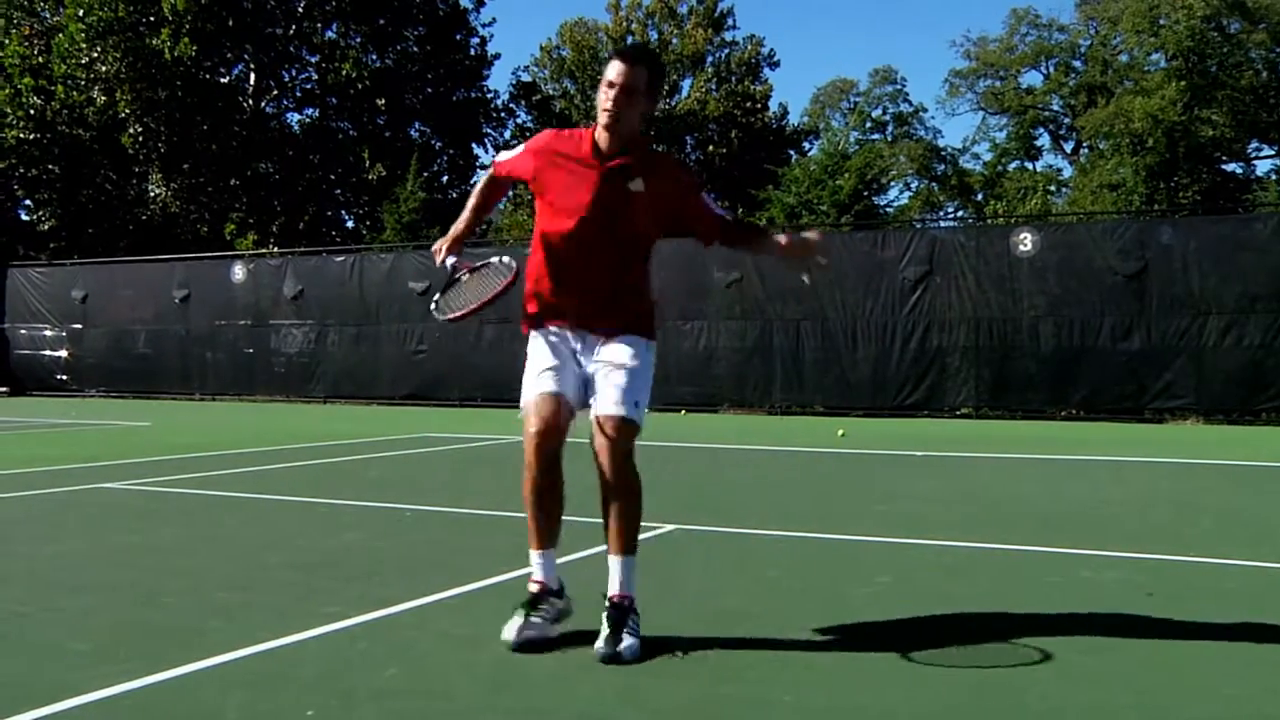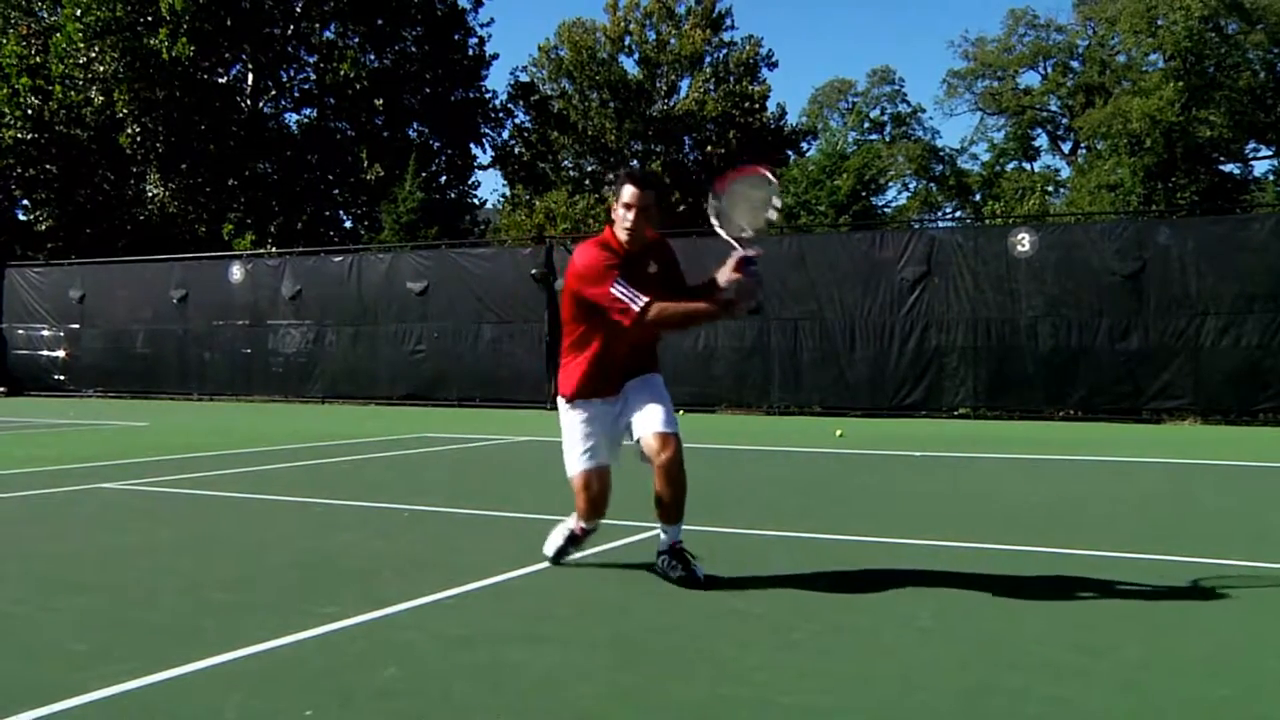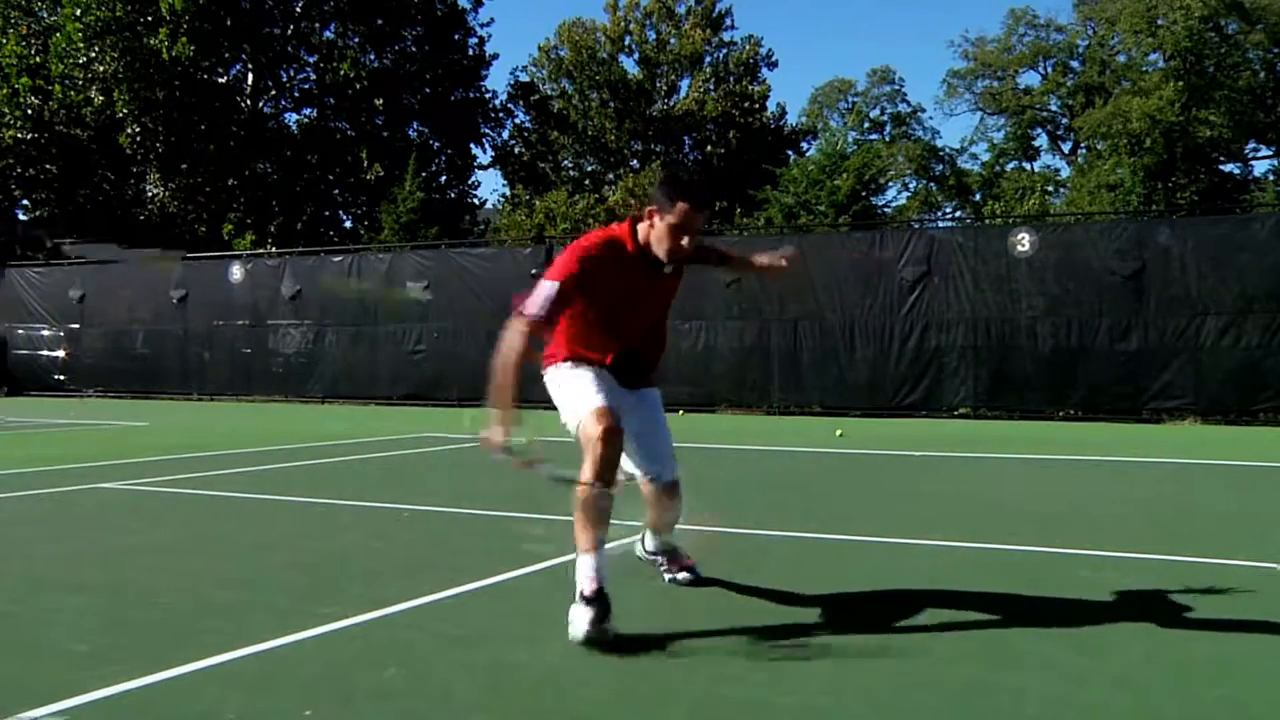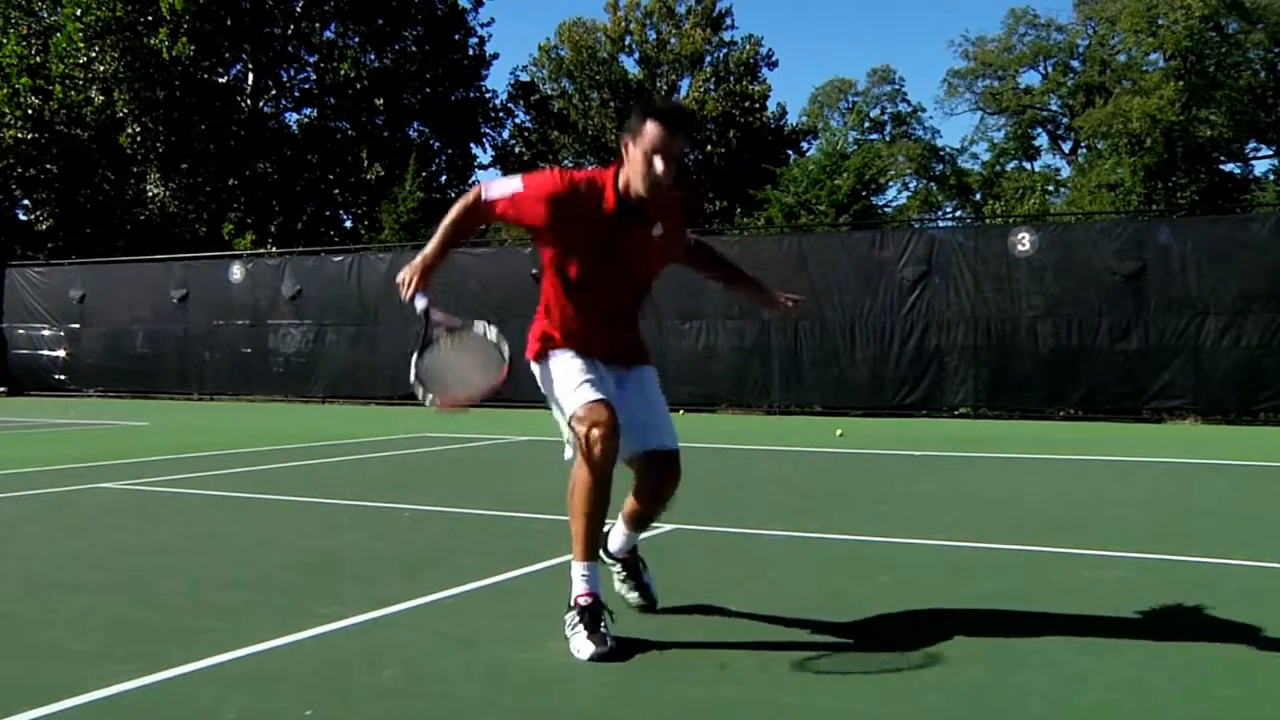
dt=0.5s
person 1, frame 1
left shoulder: (665, 176)
right shoulder: (549, 149)
left elbow: (725, 229)
right elbow: (495, 173)
left wrist: (778, 242)
right wrist: (459, 232)
left hip: (622, 334)
right hip: (555, 325)
left knee: (613, 439)
right knee: (540, 431)
left ankle: (621, 600)
right ankle: (545, 590)
person 1, frame 2
left shoulder: (658, 250)
right shoulder: (591, 259)
left elbow: (685, 300)
right elbow: (652, 316)
left wrist: (721, 280)
right wrist: (725, 305)
left hip: (637, 377)
right hip: (586, 387)
left knee: (666, 451)
right knee: (593, 502)
left ankle: (671, 547)
right ankle: (582, 523)
person 1, frame 3
left shoulder: (682, 246)
right shoulder: (593, 254)
right elbow: (524, 322)
left wrist: (751, 261)
right wrist: (503, 407)
left hip: (636, 379)
right hip: (577, 365)
left knee: (663, 498)
right knee: (603, 435)
left ankle: (657, 544)
right ankle: (589, 592)
person 1, frame 4
left shoulder: (667, 210)
right shoulder: (564, 191)
left elbow: (695, 252)
right elbow: (476, 199)
left wrist: (756, 290)
right wrist: (427, 259)
left hip: (628, 355)
right hip: (565, 346)
left knee: (662, 470)
right knee: (599, 425)
left ankle: (620, 543)
right ankle: (583, 600)
